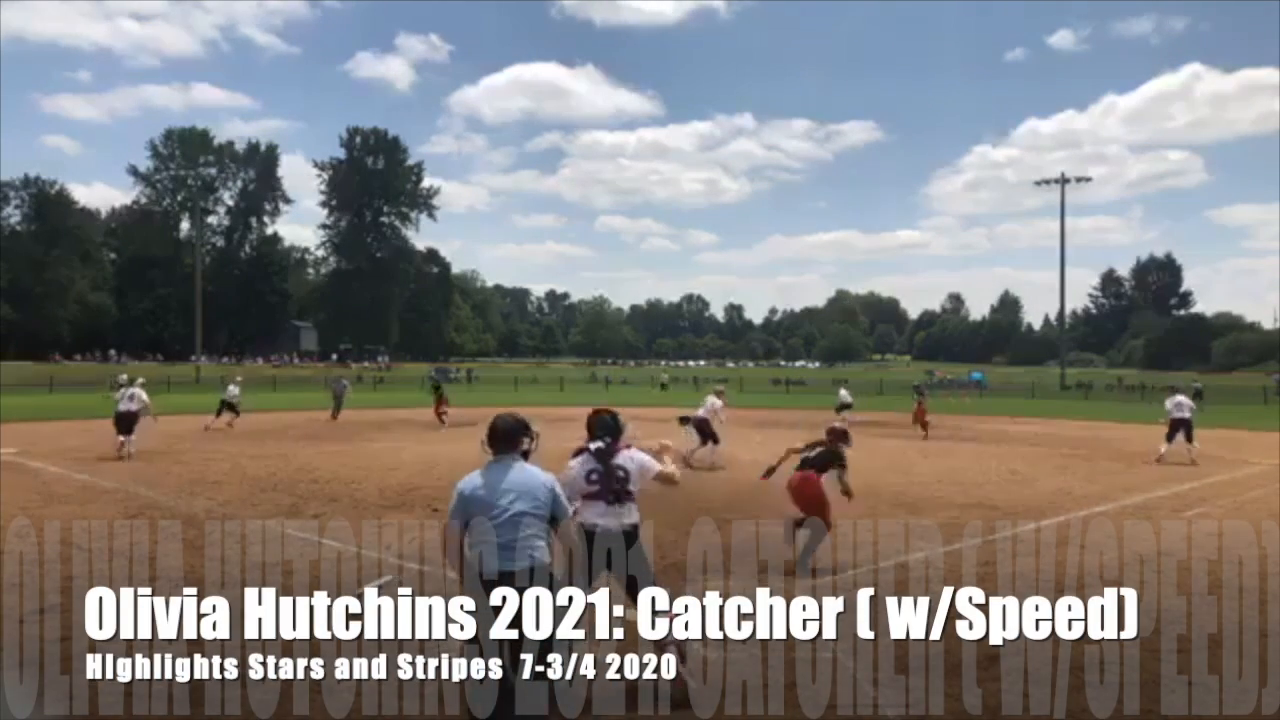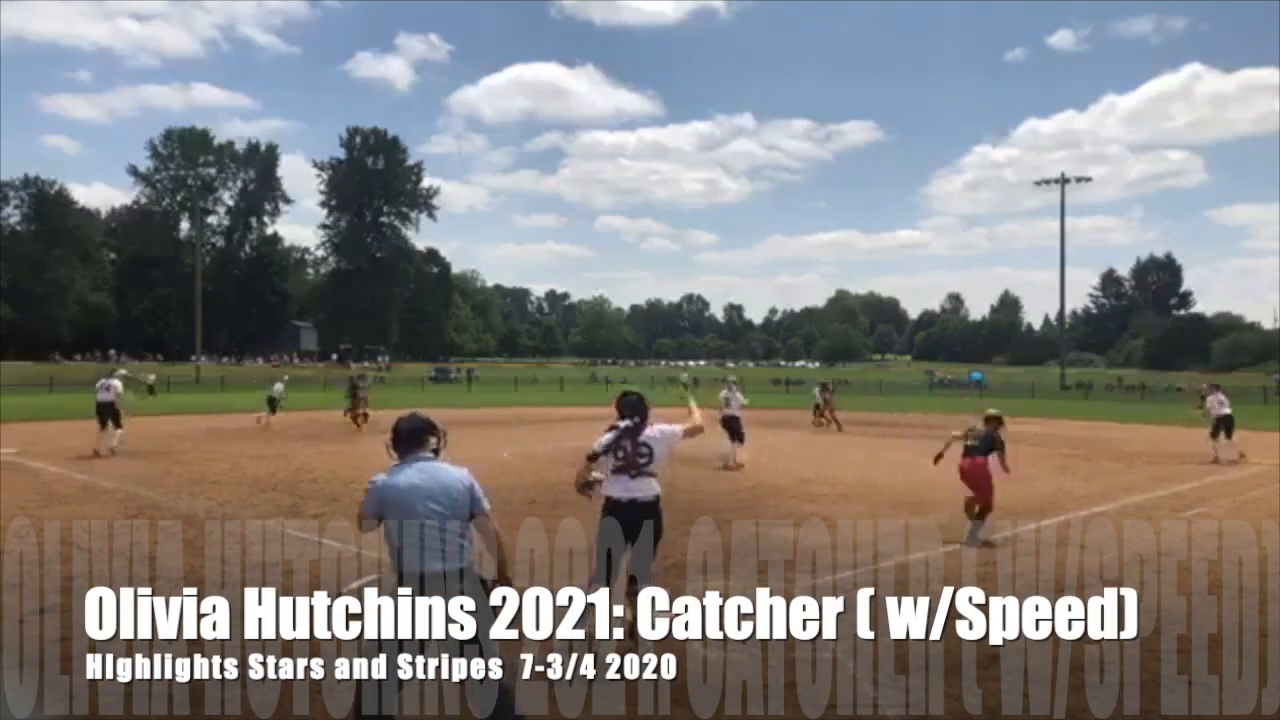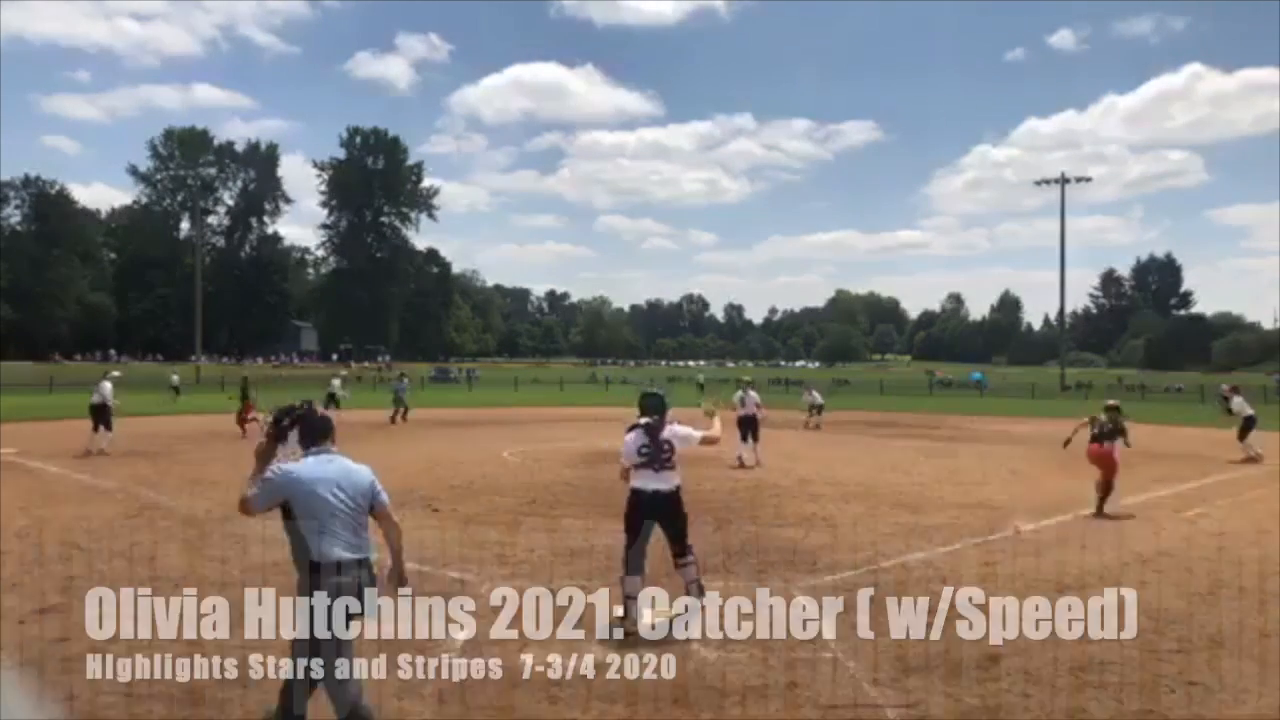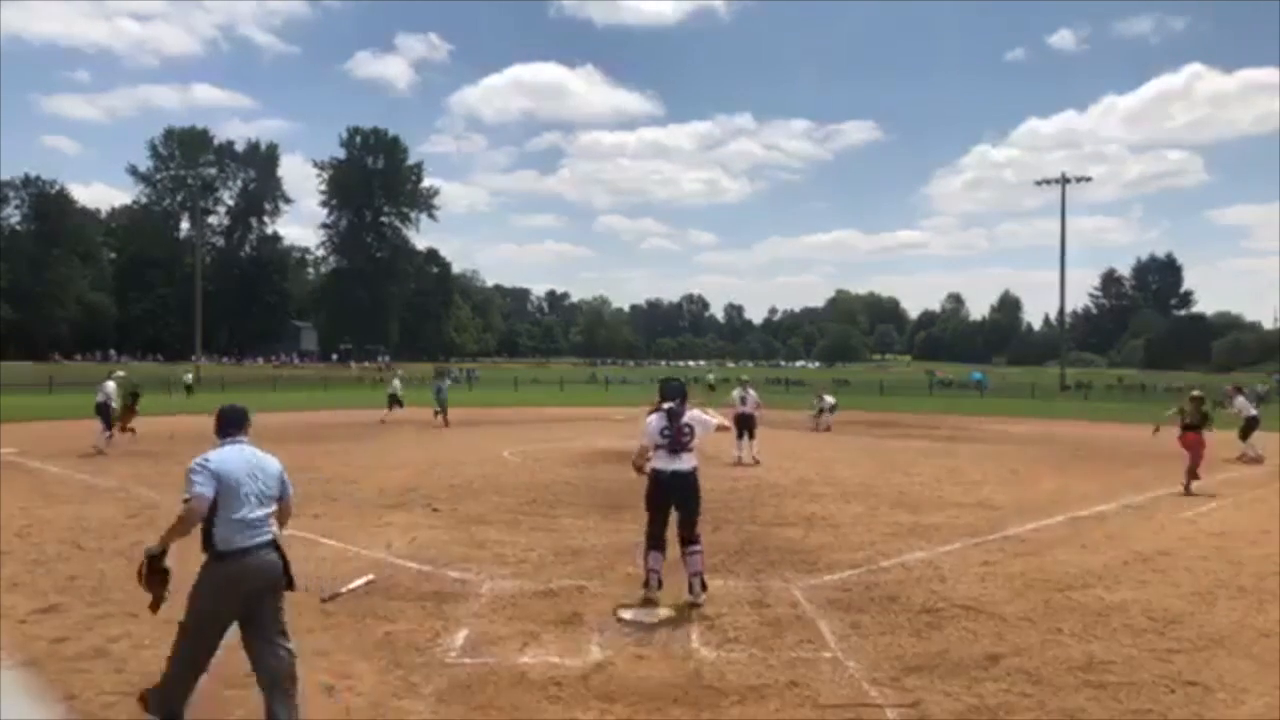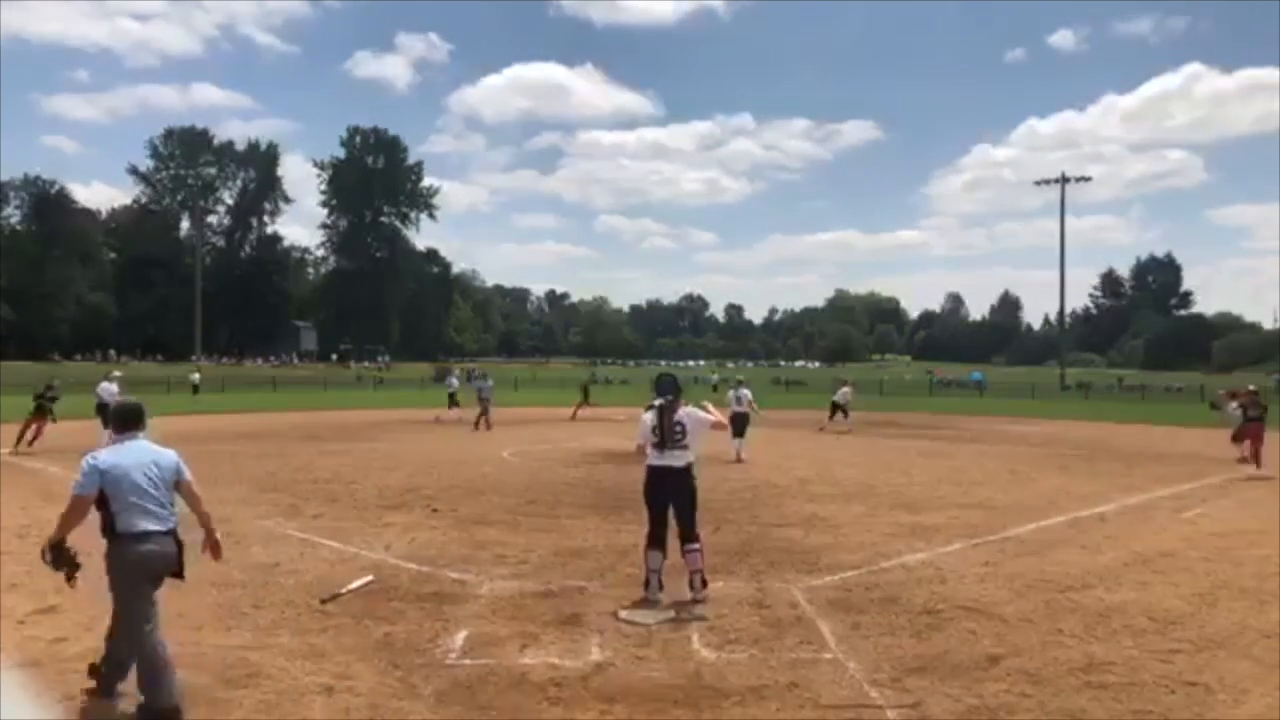
dt=0.5s
person 1, frame 1
left shoulder: (468, 485)
right shoulder: (545, 481)
left elbow: (453, 543)
left wrist: (468, 583)
left hip: (486, 582)
right hip: (535, 579)
right knee: (531, 666)
person 1, frame 2
left shoulder: (384, 484)
right shoulder: (461, 477)
left elbow: (363, 526)
right elbow: (489, 530)
right wrist: (502, 574)
left hip: (412, 587)
right hip: (461, 584)
person 1, frame 3
left shoulder: (287, 473)
right shoulder: (361, 472)
left elbow: (246, 506)
right elbow: (390, 522)
left wrist: (260, 467)
right wrist: (397, 563)
left hip: (324, 578)
right hip: (359, 573)
left knee: (334, 665)
right knee: (309, 647)
person 1, frame 4
left shoulder: (208, 463)
right shoulder: (271, 463)
left elbow: (194, 513)
right elbow: (286, 512)
left wrist: (161, 543)
left hip: (227, 565)
right hip: (269, 561)
left knee: (195, 638)
right knee: (272, 644)
person 1, frame 5
left shoulder: (99, 460)
right shoulder: (168, 456)
left elbow: (78, 507)
right elbow: (193, 496)
left wrist: (57, 536)
right wrist: (210, 531)
left hip: (129, 549)
right hip: (165, 546)
left knee: (142, 627)
right knee: (129, 614)
right ankle: (109, 676)
person 2, frame 1
left shoulder: (578, 463)
right shoulder: (634, 458)
right elbow: (672, 478)
right wrist: (665, 454)
left hip: (590, 540)
right hip: (625, 539)
person 2, frame 2
left shoulder: (609, 439)
right shoulder: (659, 434)
left elbow: (583, 474)
right elbow: (698, 426)
left wrist: (584, 484)
right wrist: (692, 404)
left hip: (614, 510)
right hip: (646, 510)
left knee: (604, 571)
right knee: (641, 569)
left ankle: (589, 625)
person 2, frame 3
left shoulder: (632, 437)
right shoulder: (677, 433)
left elbow: (624, 475)
right elbow: (714, 438)
right wrist: (716, 419)
left hip: (640, 500)
right hip: (669, 499)
left knee: (634, 557)
right knee: (681, 548)
left ankle: (630, 617)
right ankle: (696, 595)
person 2, frame 4
left shoulder: (653, 420)
right shoulder: (695, 417)
left elbow: (640, 456)
right elbow: (725, 426)
left wrist: (640, 465)
right wrist: (709, 413)
left hip: (660, 480)
right hip: (687, 481)
left knee: (655, 535)
right knee: (689, 535)
left ankle: (651, 590)
right ankle: (697, 591)
person 2, frame 5
left shoulder: (648, 418)
right shoulder: (691, 414)
left elbow: (641, 449)
right elbow: (723, 424)
right wrist: (709, 407)
left hip: (656, 477)
right hip: (682, 476)
left knee: (656, 532)
right knee: (688, 531)
left ankle: (653, 590)
right ankle: (698, 588)
